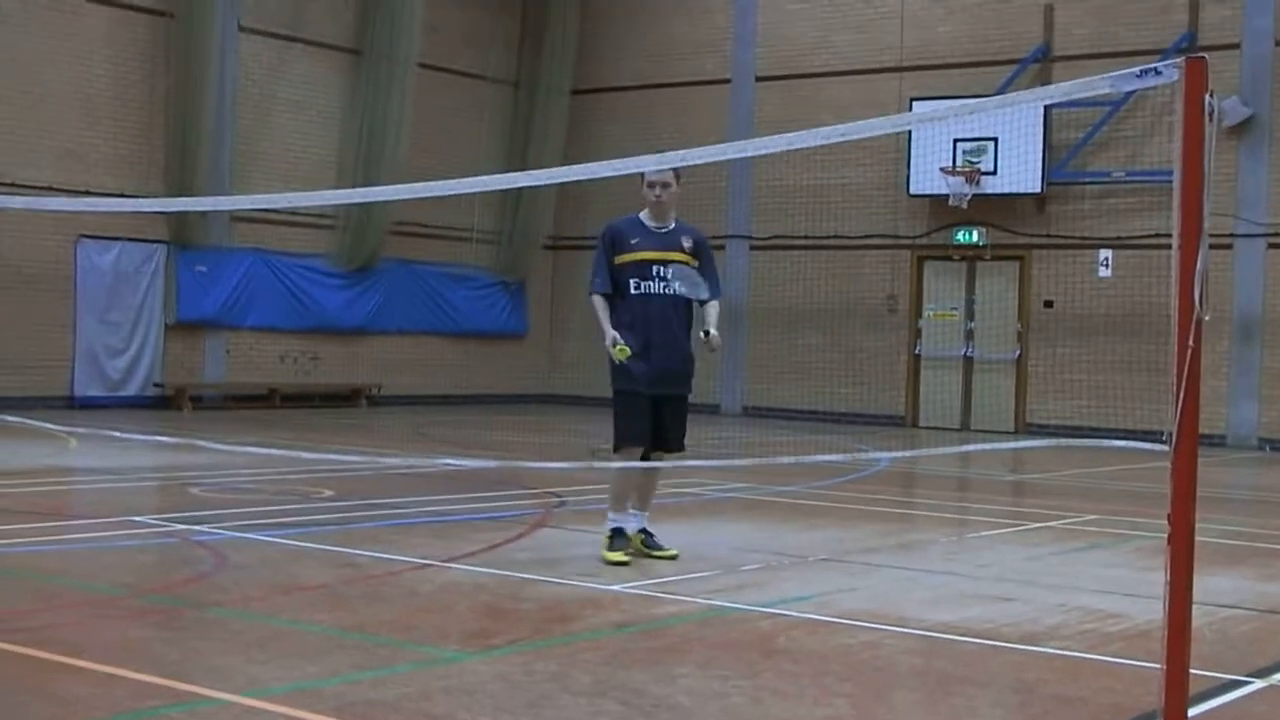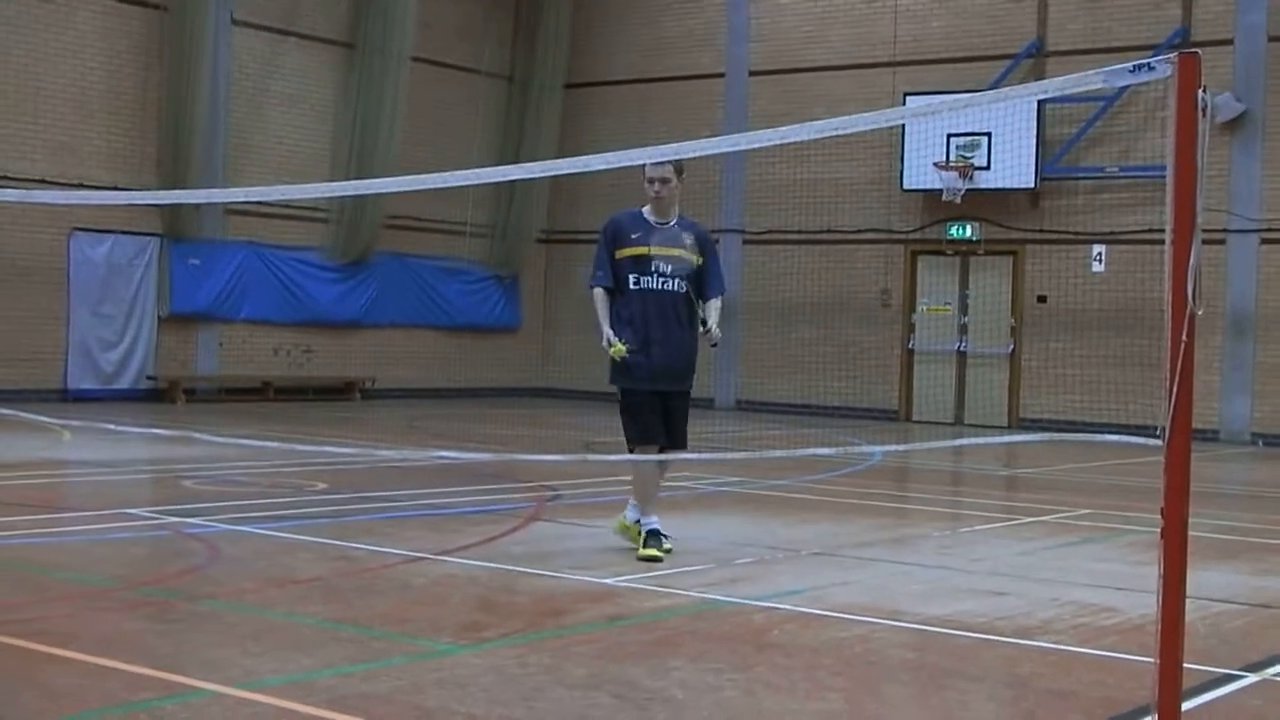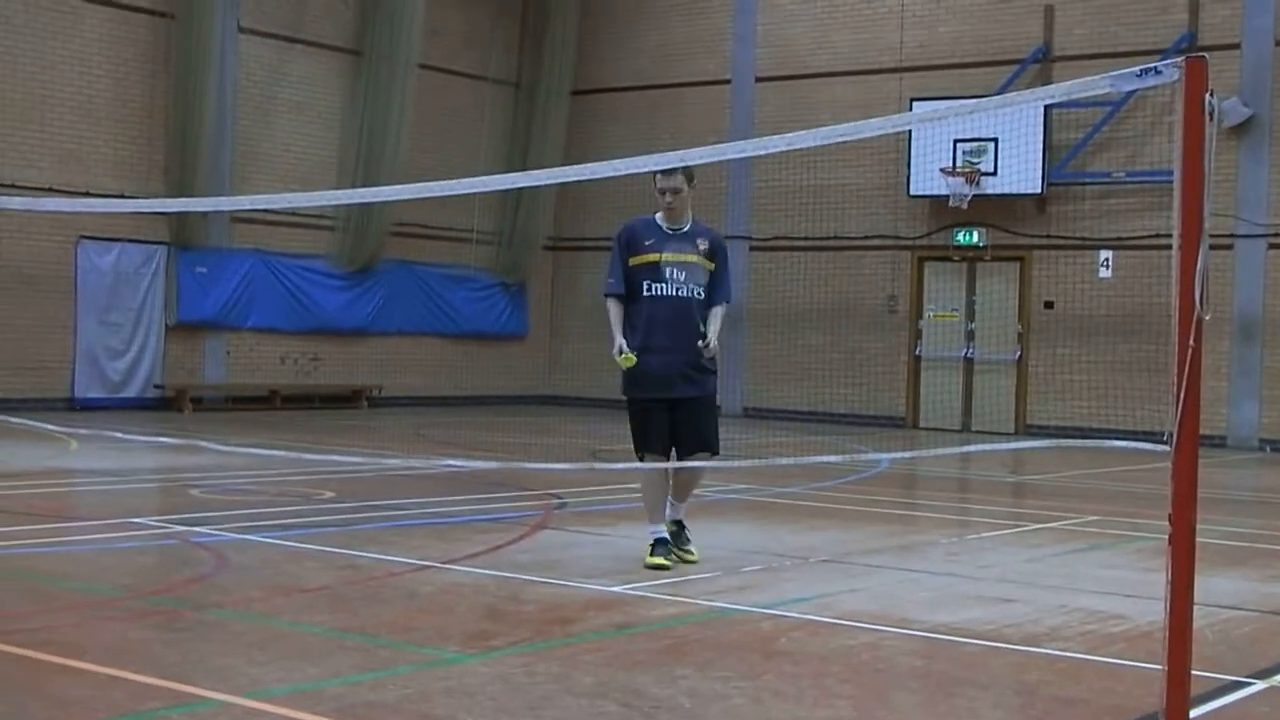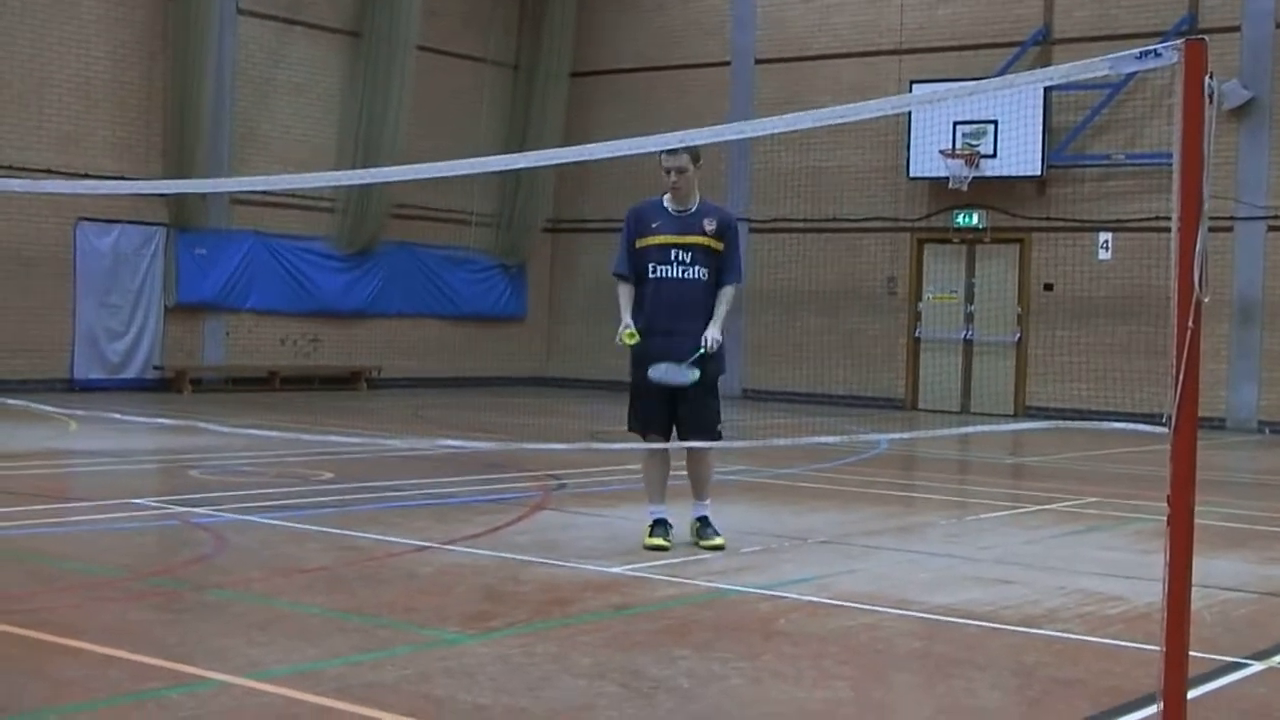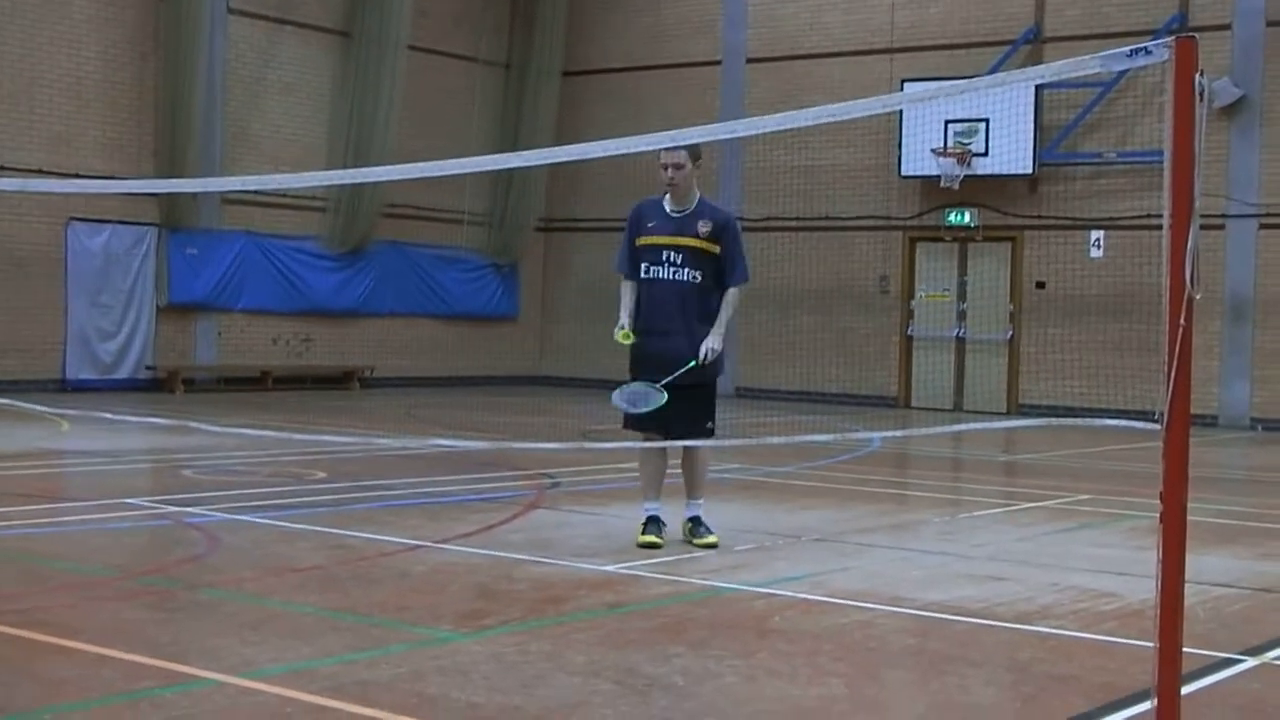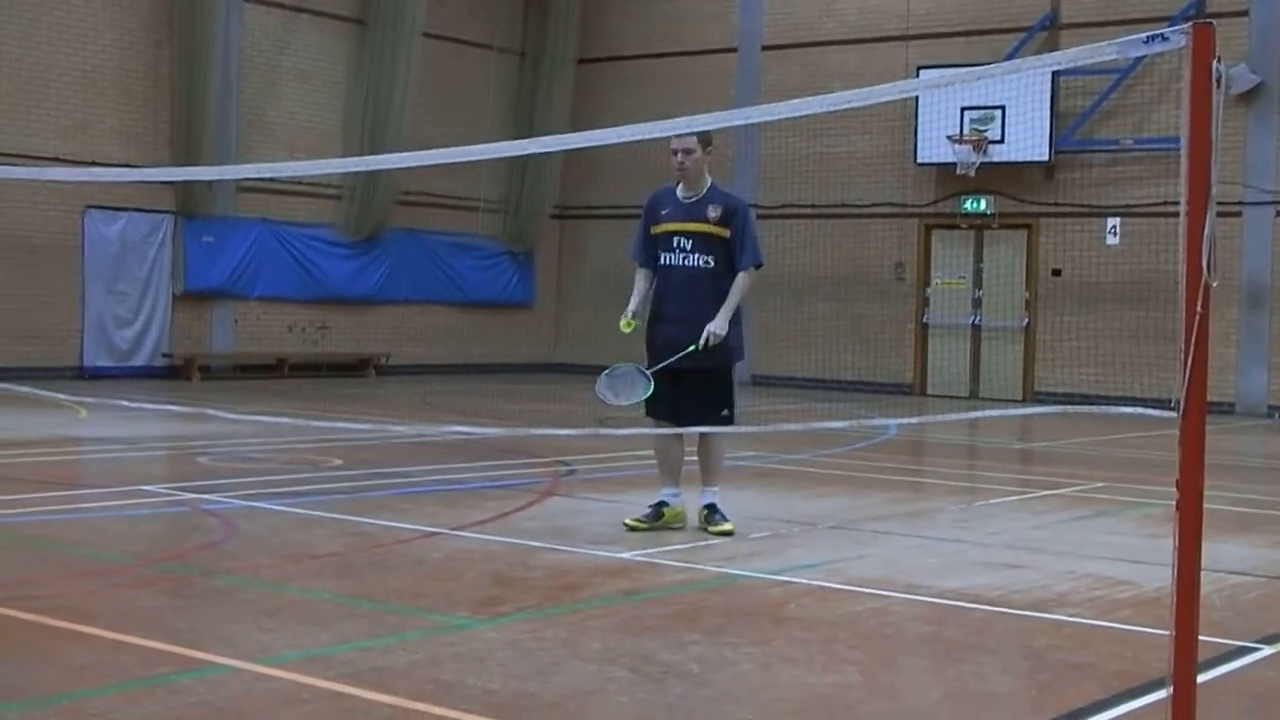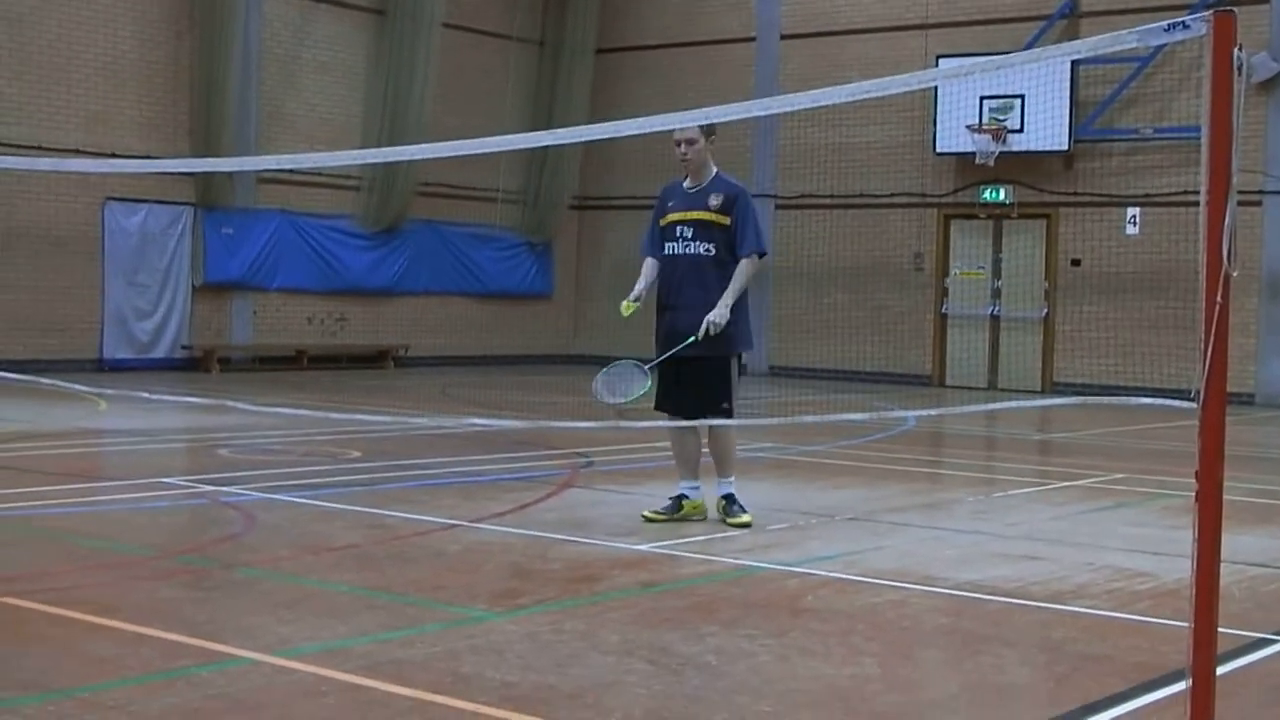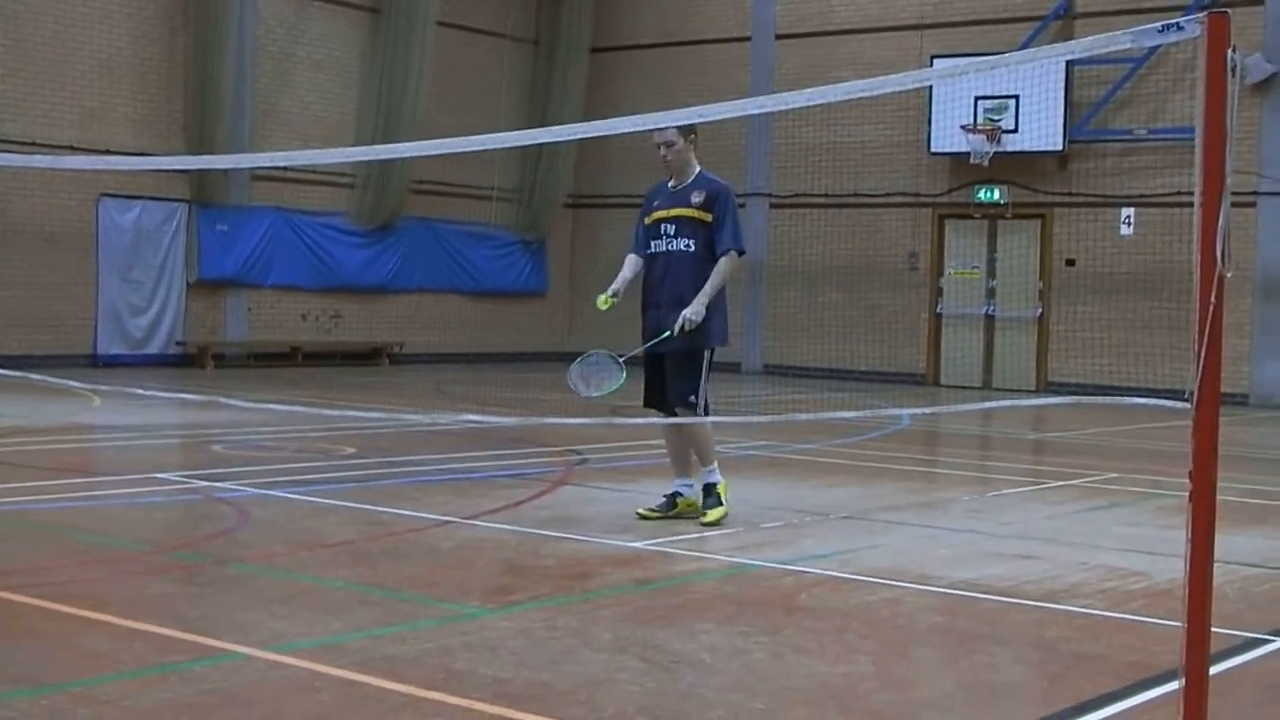
dt=0.2s
person 1, frame 1
left shoulder: (694, 240)
right shoulder: (617, 232)
left elbow: (709, 294)
right elbow: (599, 291)
left wrist: (711, 328)
right wrist: (608, 330)
left hip: (675, 364)
right hip: (632, 361)
left knee: (658, 450)
right knee: (632, 446)
left ankle: (637, 527)
right ankle: (616, 527)
person 1, frame 2
left shoulder: (698, 236)
right shoulder: (618, 227)
left elbow: (711, 293)
right elbow: (601, 285)
left wrist: (712, 323)
right wrist: (606, 327)
left hip: (678, 360)
right hip: (634, 358)
left knee: (670, 448)
right knee: (645, 445)
left ankle: (633, 518)
right ankle: (649, 528)
person 1, frame 3
left shoulder: (711, 242)
right shoulder: (632, 234)
left elbow: (718, 301)
right elbow: (615, 295)
left wrist: (713, 335)
right wrist: (618, 337)
left hip: (694, 369)
right hip: (646, 367)
left knee: (700, 452)
right knee: (653, 454)
left ankle: (676, 516)
right ankle: (658, 537)
person 1, frame 4
left shoulder: (721, 221)
right shoulder: (640, 216)
left elbow: (728, 282)
right elbow: (626, 277)
left wrist: (716, 325)
right wrist: (626, 318)
left hip: (698, 350)
right hip: (651, 349)
left knee: (702, 436)
right knee: (653, 435)
left ankle: (702, 517)
right ankle: (657, 519)
person 1, frame 5
left shoulder: (720, 221)
right shoulder: (641, 215)
left elbow: (734, 285)
right elbow: (630, 276)
left wrist: (718, 334)
right wrist: (625, 317)
left hip: (696, 350)
right hip: (649, 348)
left knee: (695, 436)
right knee: (650, 432)
left ankle: (694, 517)
right ankle: (652, 517)
person 1, frame 6
left shoulder: (731, 206)
right shoulder: (657, 203)
left elbow: (747, 269)
right elbow: (646, 264)
left wrist: (723, 317)
right wrist: (636, 302)
left hip: (710, 336)
right hip: (664, 334)
left knee: (712, 421)
right knee: (663, 418)
left ankle: (710, 504)
right ankle: (669, 503)
person 1, frame 7
left shoulder: (733, 194)
right shoulder: (667, 197)
left elbow: (750, 257)
right elbow: (654, 254)
left wrist: (724, 305)
right wrist: (640, 289)
left hip: (715, 326)
right hip: (672, 324)
left knee: (717, 412)
right knee: (676, 412)
left ankle: (727, 495)
right ankle: (689, 495)
person 1, frame 8
left shoulder: (716, 192)
right shoulder: (654, 197)
left elbow: (730, 255)
right elbow: (639, 252)
left wrist: (700, 303)
right wrist: (620, 282)
left hip: (694, 321)
right hip: (657, 320)
left knee: (688, 405)
right knee: (667, 408)
left ankle: (712, 481)
right ankle: (683, 491)
